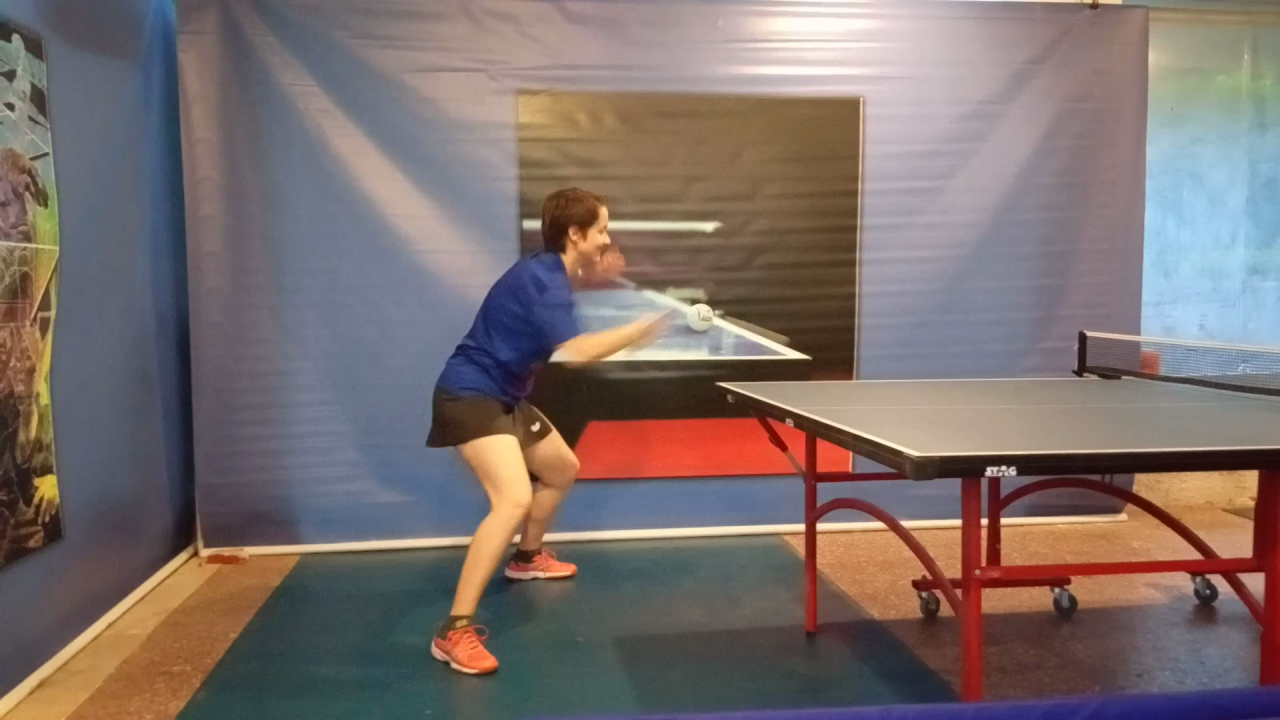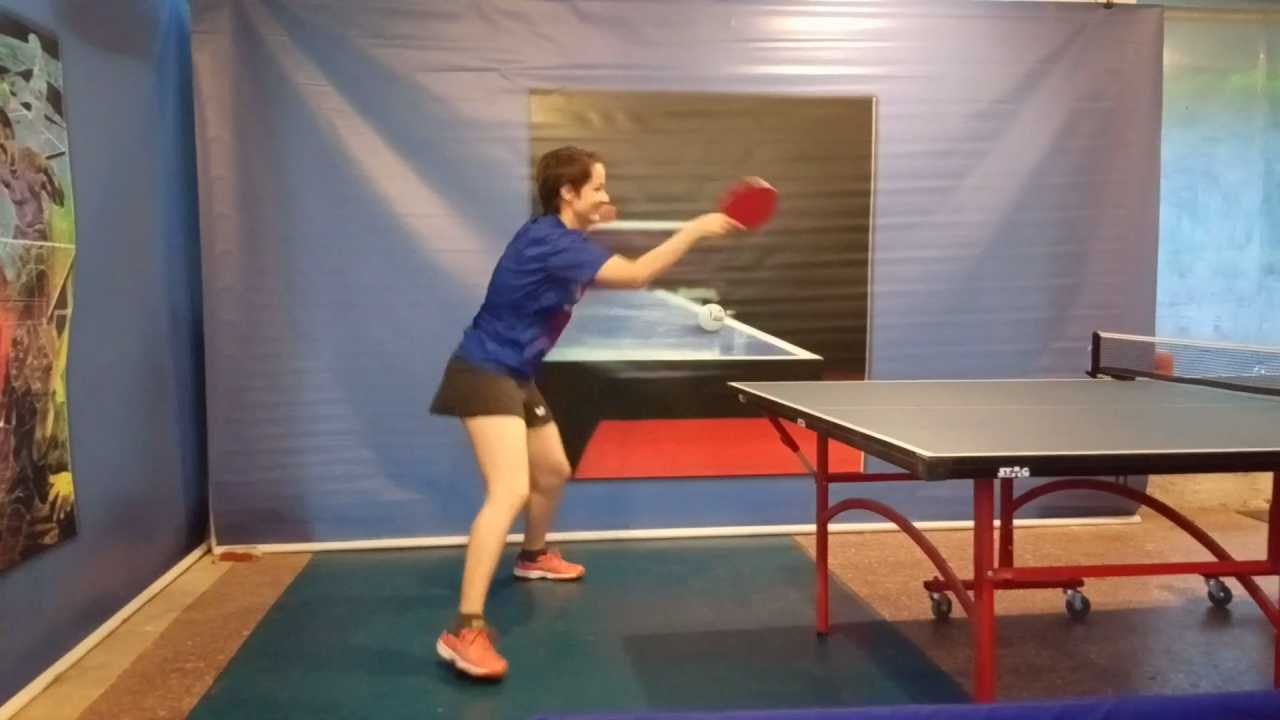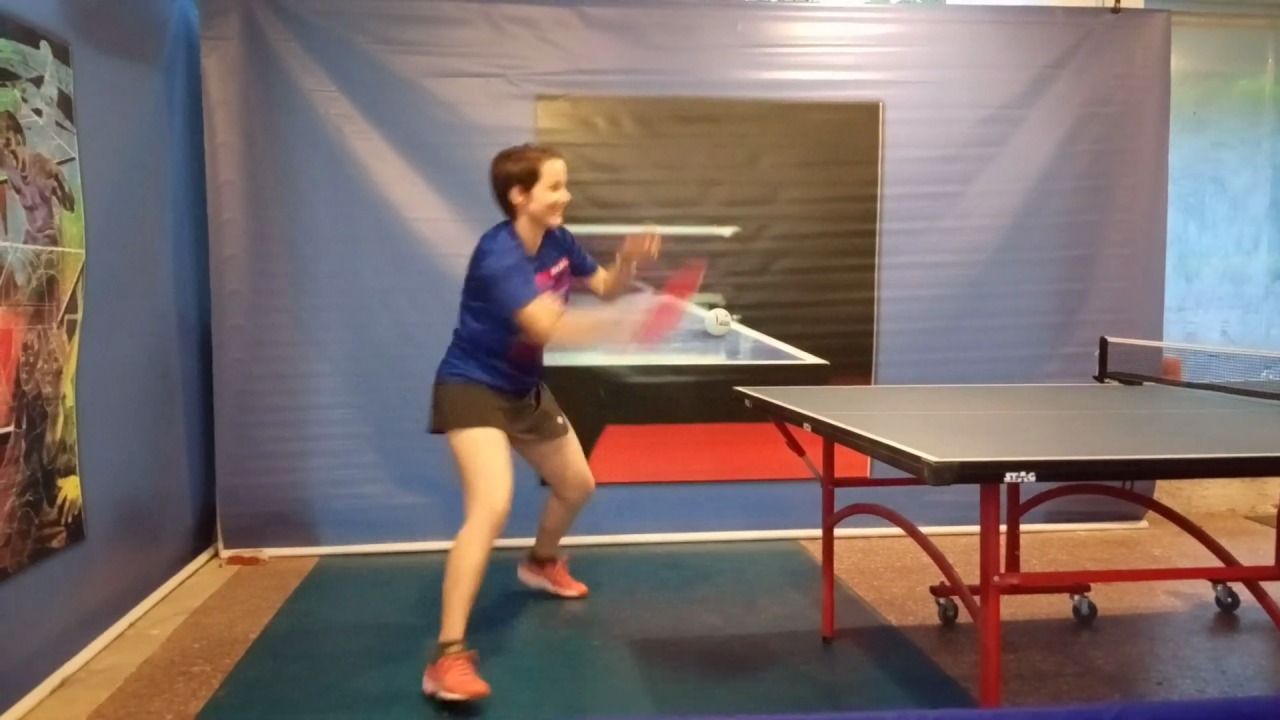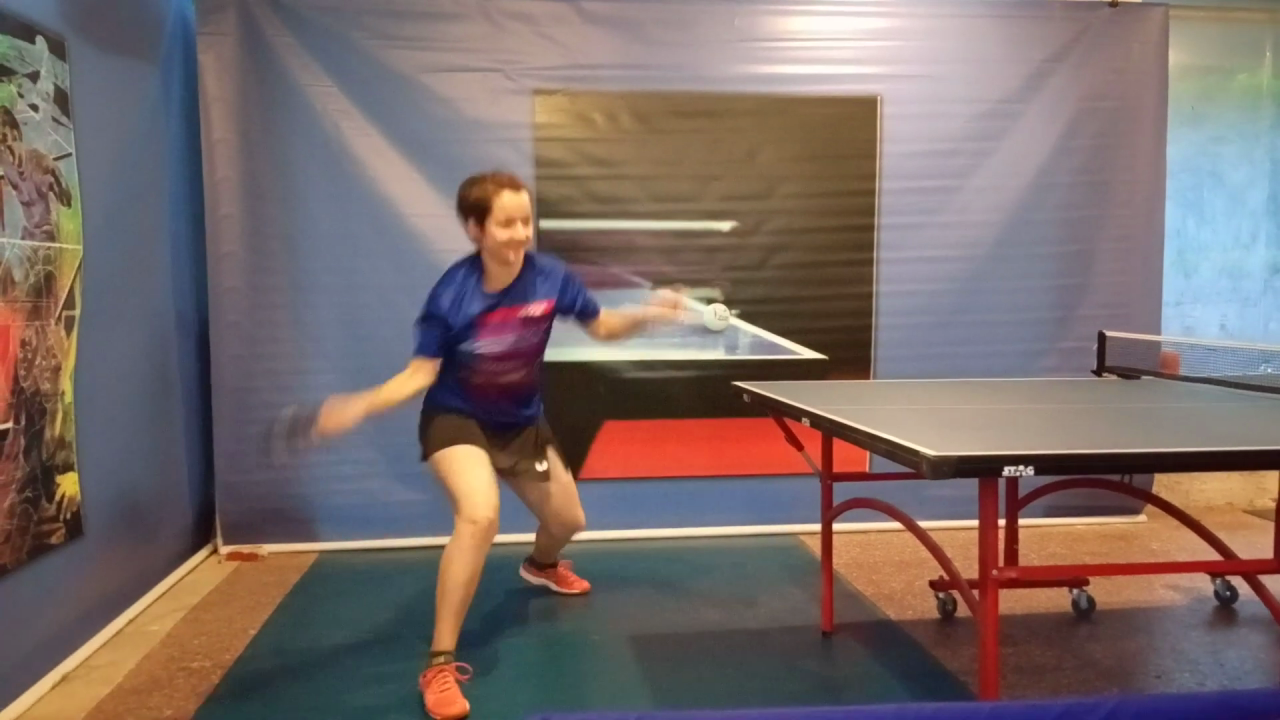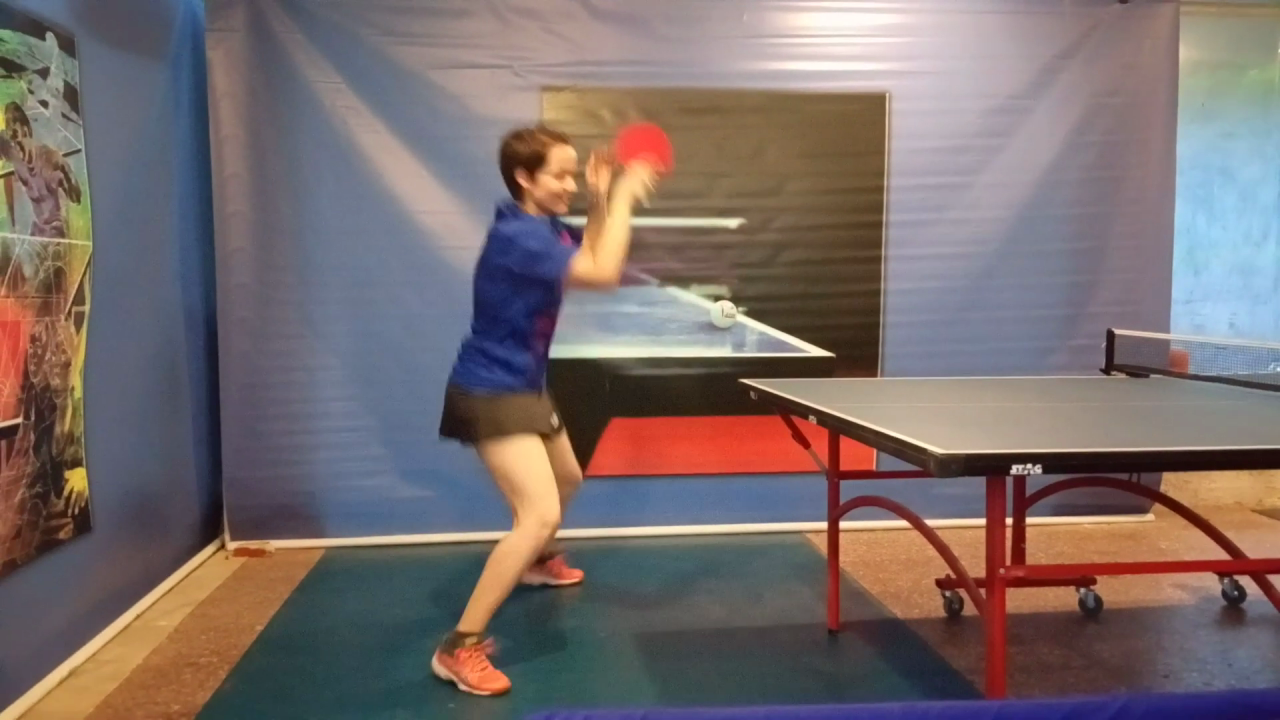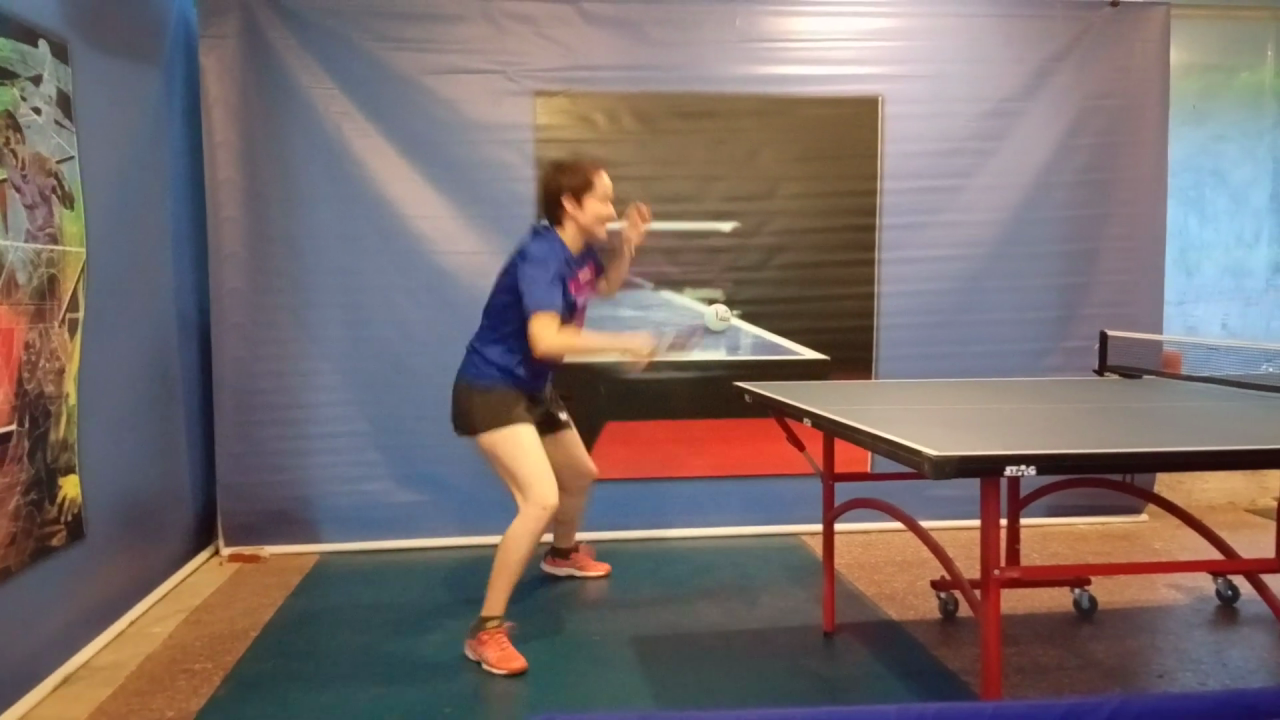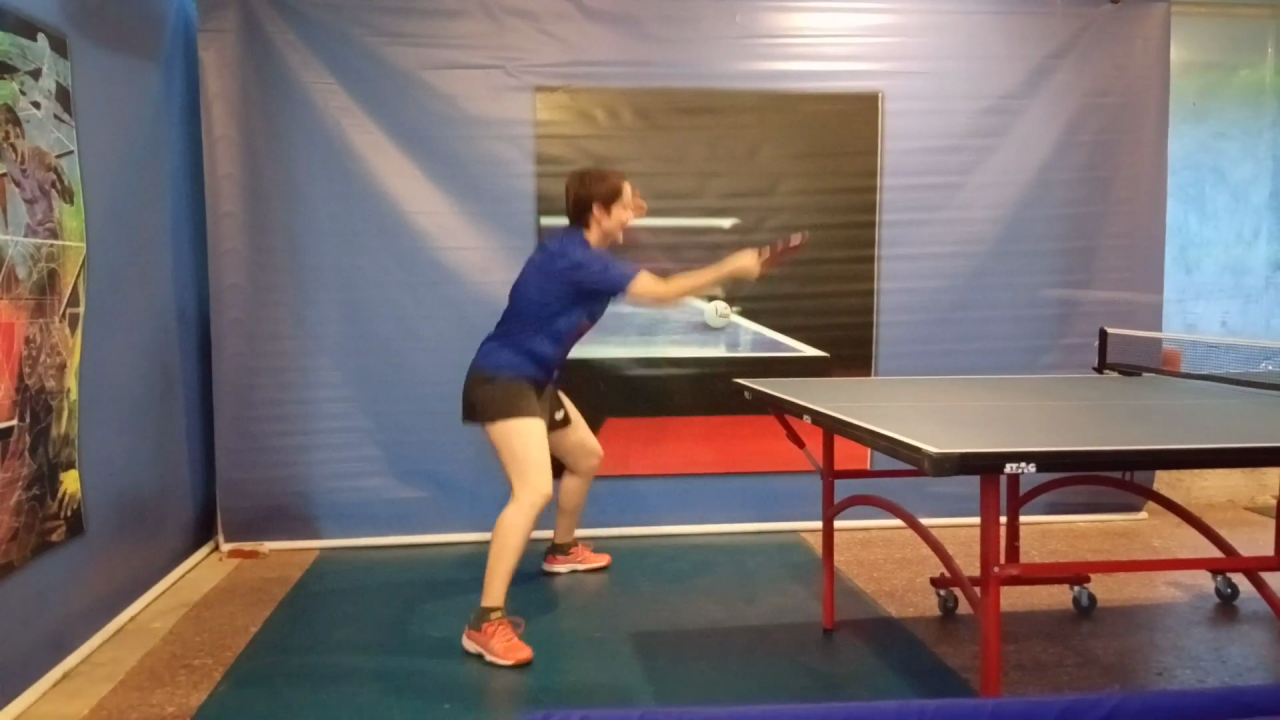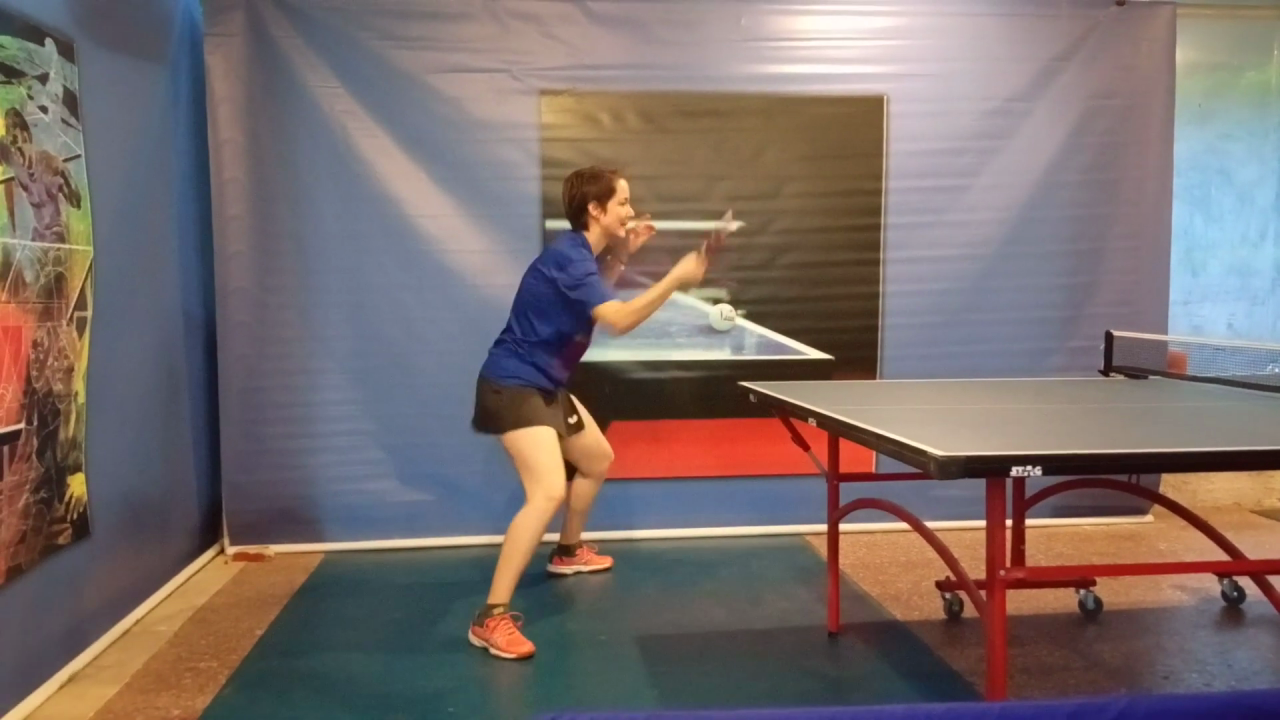
dt=0.3s
person 1, frame 1
left shoulder: (551, 272)
right shoulder: (543, 282)
right elbow: (579, 351)
left wrist: (593, 276)
right wrist: (637, 331)
left hip: (502, 396)
right hip: (470, 397)
left knee: (562, 467)
right knee: (514, 500)
left ankle: (527, 557)
right ankle: (455, 631)
person 1, frame 2
left shoulder: (553, 235)
right shoulder: (549, 241)
right elbow: (635, 276)
left wrist: (589, 232)
right wrist: (696, 231)
left hip: (511, 374)
right hip: (483, 375)
left knee: (552, 476)
right knee: (509, 493)
left ankle: (533, 555)
right ankle: (464, 629)
person 1, frame 3
left shoulder: (558, 240)
right shoulder: (498, 256)
left elbow: (603, 286)
right elbow: (547, 327)
left wrist: (629, 259)
right wrist: (624, 324)
left hip: (525, 389)
right hip: (472, 389)
left knee: (578, 486)
right knee: (491, 505)
left ankle: (542, 562)
right ankle: (449, 654)
person 1, frame 4
left shoulder: (553, 275)
right shoulder: (450, 289)
left elbow: (602, 327)
right elbow: (421, 372)
left wrist: (648, 316)
right wrist: (360, 407)
left hip: (522, 421)
right hip: (457, 423)
left knee: (568, 519)
right knee: (479, 517)
left ankle: (542, 564)
right ankle: (439, 665)
person 1, frame 5
left shoulder: (545, 224)
right shoulder: (517, 237)
left elbow: (599, 252)
right elbow: (603, 273)
left wrist: (611, 193)
right wrist: (622, 195)
left hip: (523, 385)
right hip: (491, 394)
left knee: (568, 479)
right knee: (542, 515)
left ankle: (540, 561)
right ankle: (460, 645)
person 1, frame 6
left shoulder: (577, 251)
right shoulder: (541, 256)
left elbow: (607, 284)
right elbow: (545, 338)
left wrist: (626, 243)
right wrist: (622, 344)
left hip: (528, 389)
right hip: (489, 390)
left knee: (581, 474)
right knee: (541, 500)
left ankle: (563, 551)
right ankle: (487, 629)
person 1, frame 7
left shoulder: (573, 248)
right shoulder: (577, 259)
right elbow: (659, 291)
left wrist: (620, 228)
right wrist: (729, 268)
left hip: (532, 379)
right hip: (502, 382)
left knee: (587, 458)
right knee: (534, 490)
left ankle: (562, 549)
right ankle: (486, 622)
person 1, frame 8
left shoulder: (588, 253)
right shoulder: (570, 259)
left elbow: (601, 303)
right elbow: (619, 321)
left wrist: (626, 249)
right wrist: (674, 279)
left hip: (547, 384)
right hip: (514, 387)
left knee: (599, 459)
right knee: (548, 493)
left ankle: (568, 551)
right ankle: (492, 617)
